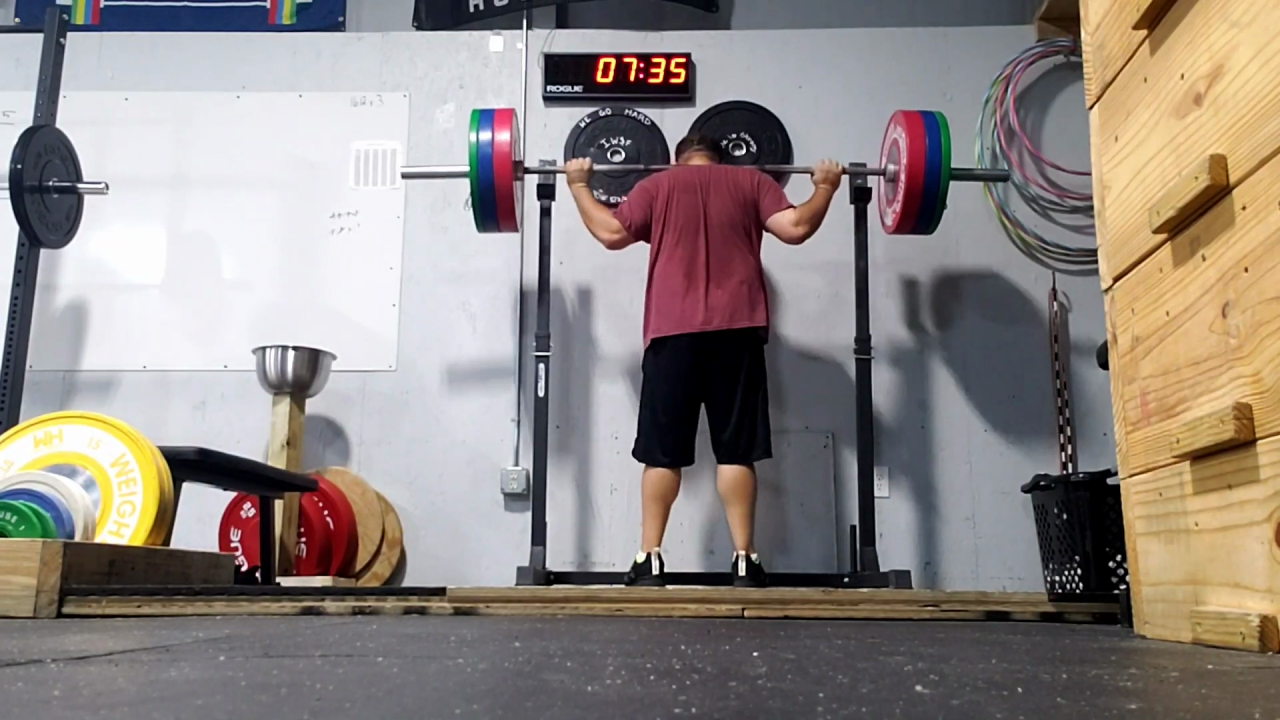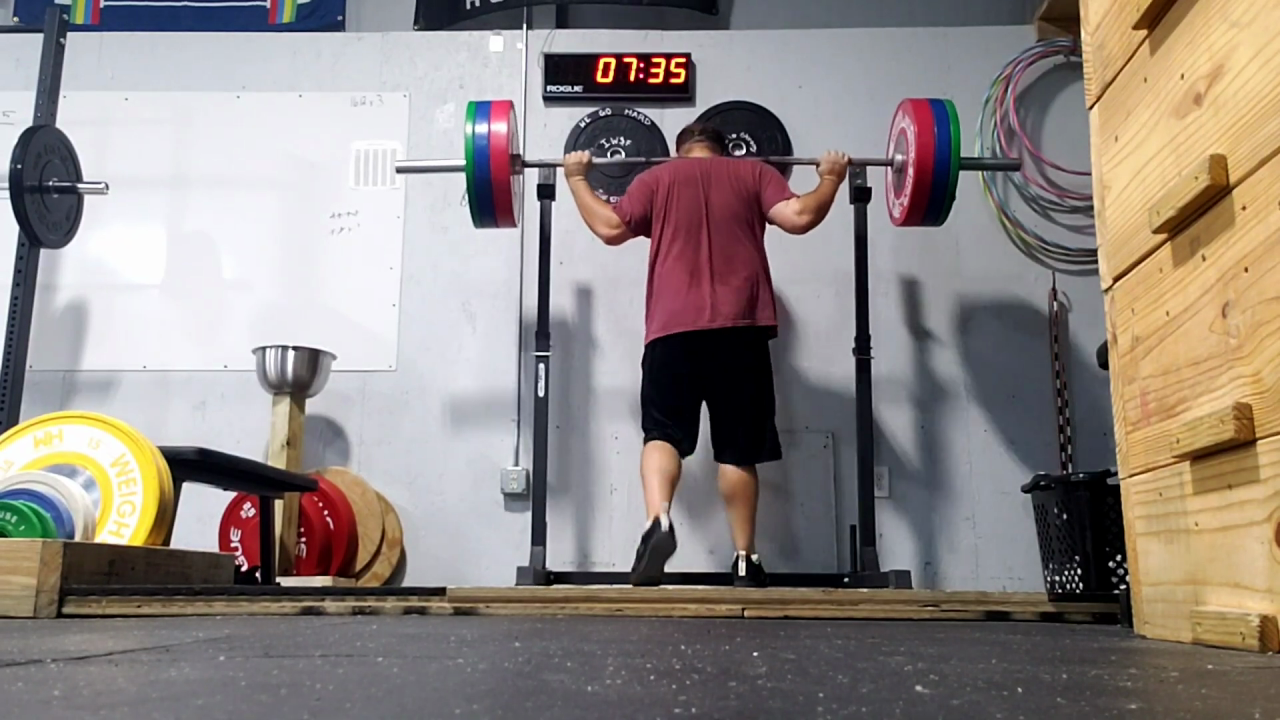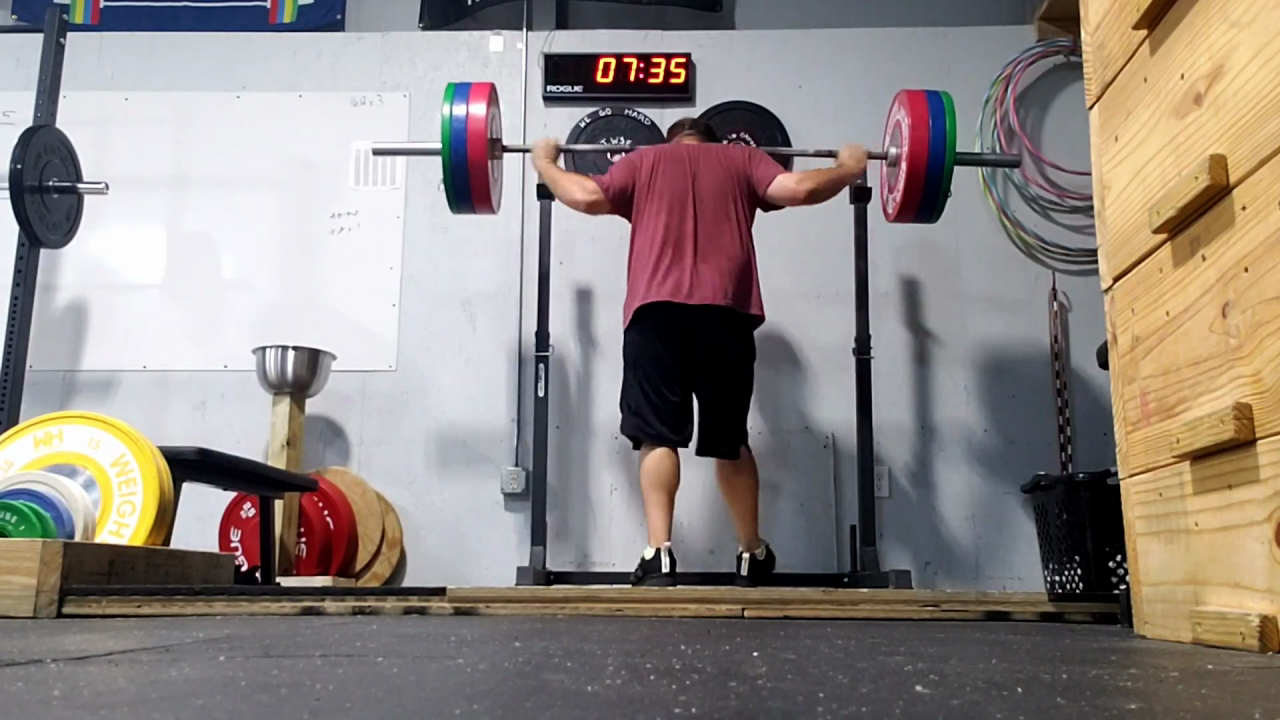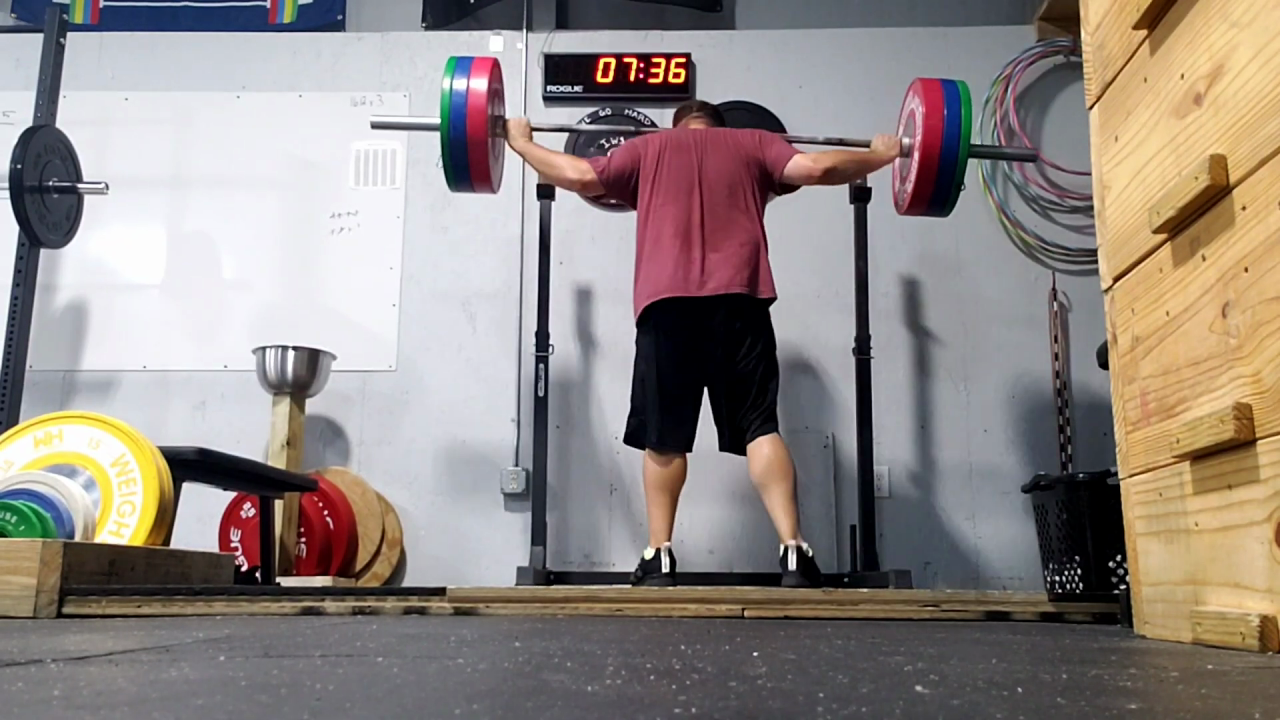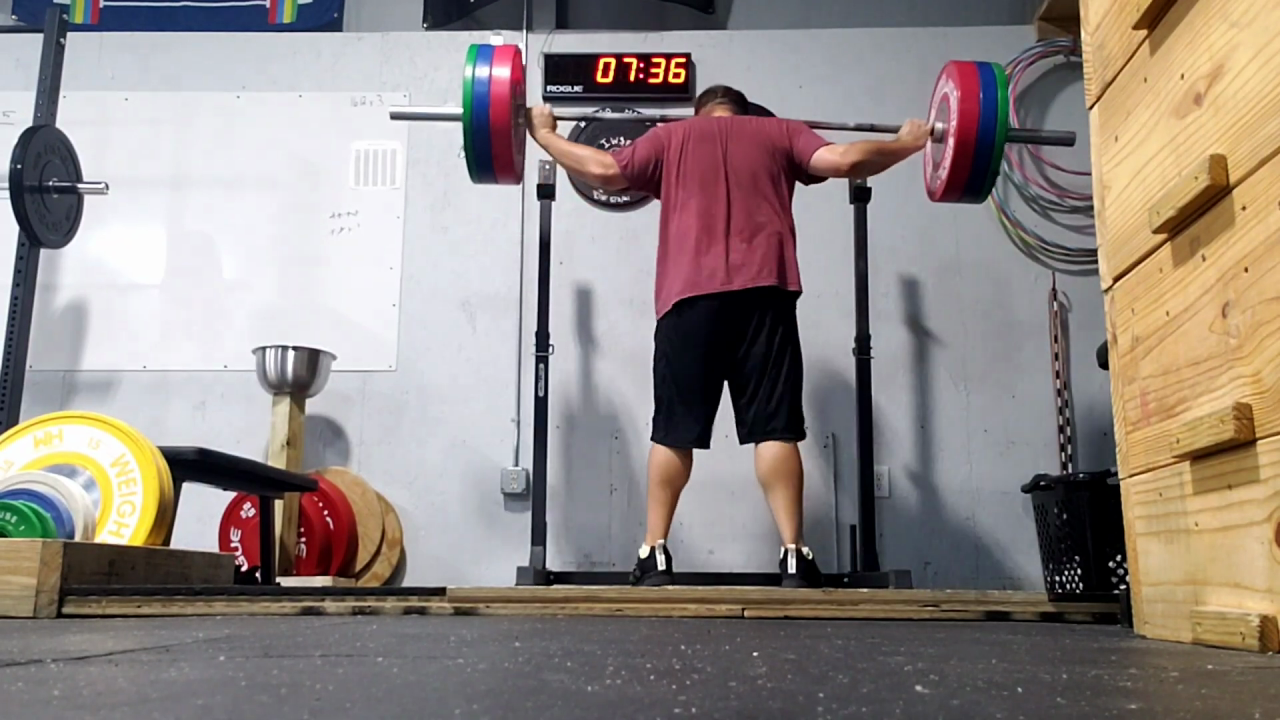
dt=0.3s
person 1, frame 1
left shoulder: (656, 185)
right shoulder: (752, 182)
left elbow: (611, 233)
right elbow: (796, 228)
left wrist: (579, 185)
right wrist: (826, 186)
left hip: (673, 332)
right hip: (736, 330)
left knee: (662, 453)
right knee: (737, 451)
left ankle: (650, 560)
right ankle: (745, 561)
person 1, frame 2
left shoulder: (656, 177)
right shoulder: (754, 173)
left elbow: (609, 228)
right elbow: (800, 217)
left wrist: (577, 179)
right wrist: (832, 178)
left hip: (673, 326)
right hip: (740, 325)
left knee: (662, 434)
right knee: (738, 451)
left ankle: (658, 526)
right ankle: (745, 561)
person 1, frame 3
left shoulder: (642, 160)
right shoulder: (743, 159)
left elbow: (587, 197)
right elbow: (797, 189)
left wrist: (545, 164)
right wrist: (849, 168)
left hip: (655, 309)
right hip: (726, 308)
left knee: (656, 435)
right knee: (730, 441)
left ankle: (659, 556)
right ankle: (751, 555)
person 1, frame 4
left shoulder: (648, 147)
right shoulder: (755, 143)
left elbow: (579, 176)
right elbow: (815, 168)
left wrist: (521, 143)
right wrist: (880, 156)
left hip: (668, 300)
right hip: (738, 298)
left knee: (664, 436)
right knee: (758, 426)
left ankle: (659, 557)
right ankle: (793, 550)
person 1, frame 5
left shoulder: (671, 137)
right shoulder: (780, 132)
left elbow: (605, 170)
right elbow: (843, 161)
left wrist: (544, 134)
right wrist: (909, 143)
left hip: (691, 295)
right hip: (764, 292)
left knee: (674, 430)
right knee: (775, 428)
left ankle: (655, 553)
right ankle: (794, 555)
